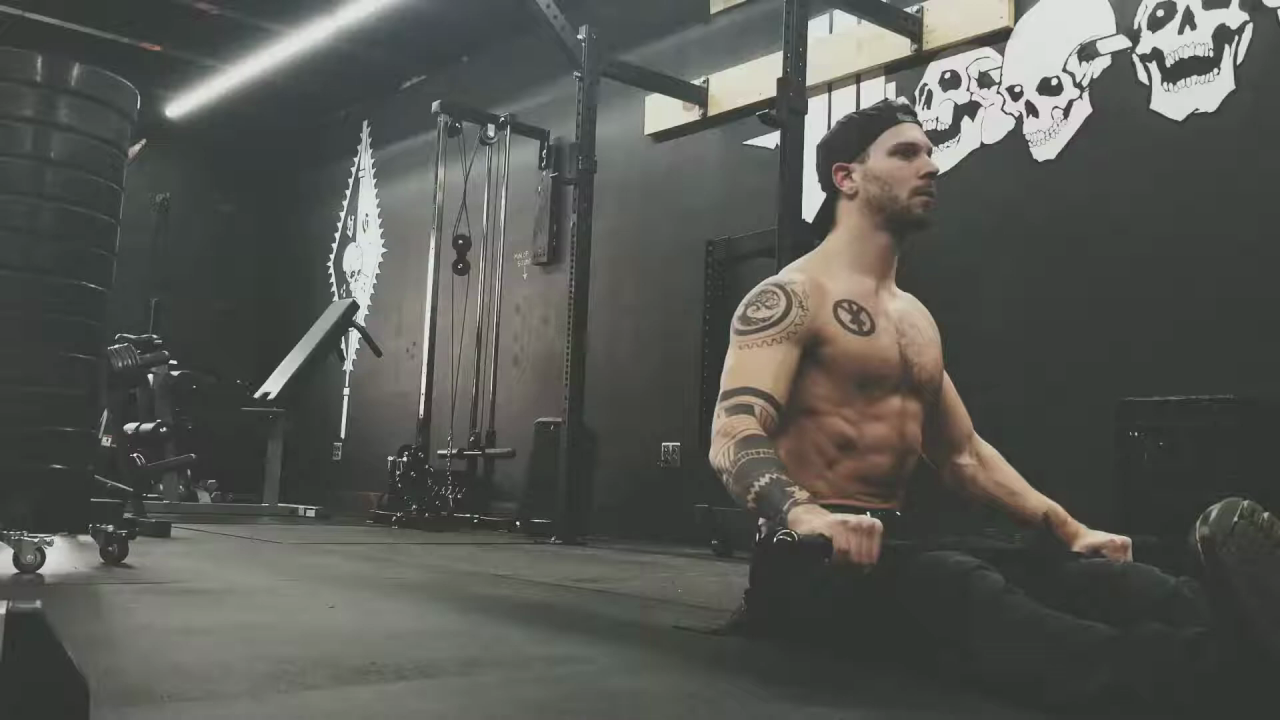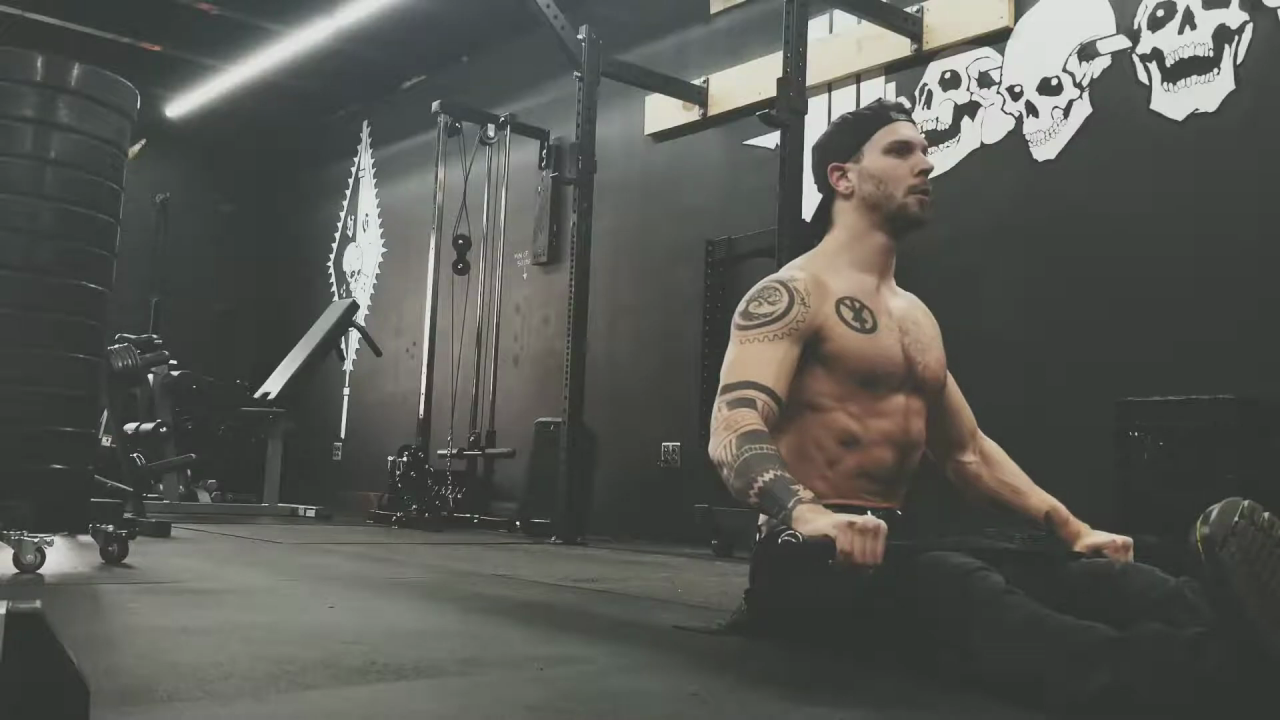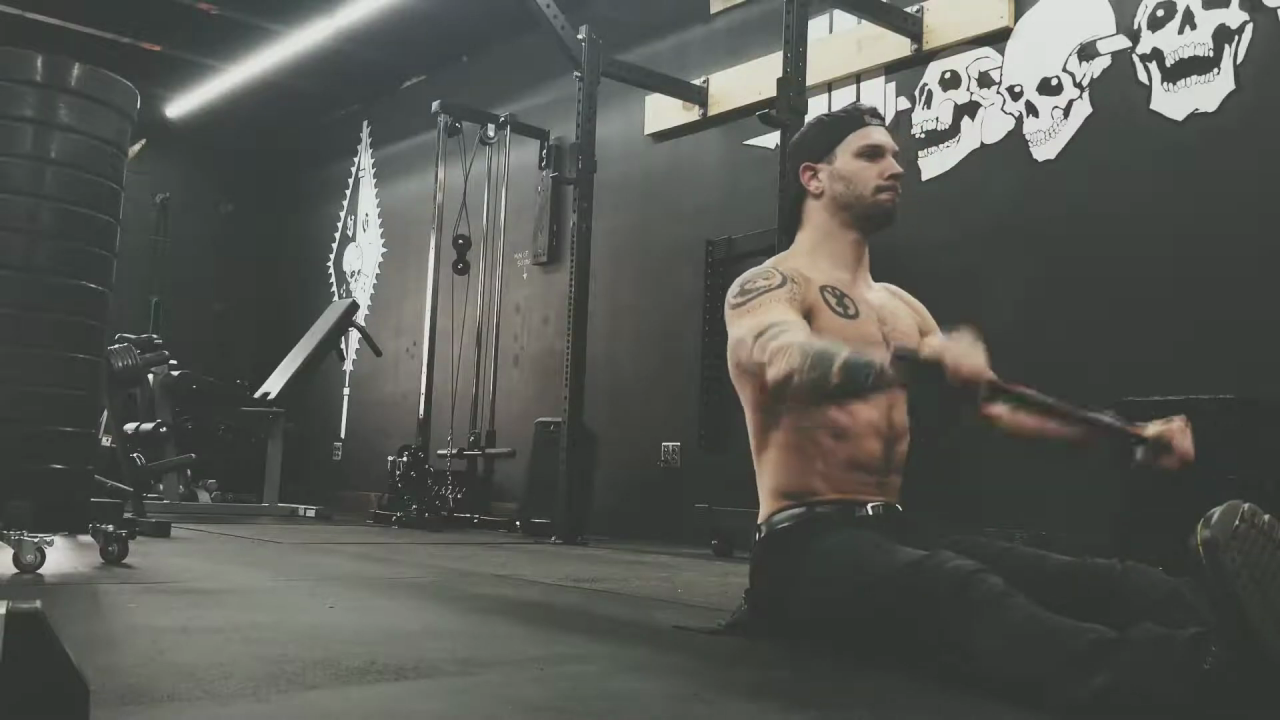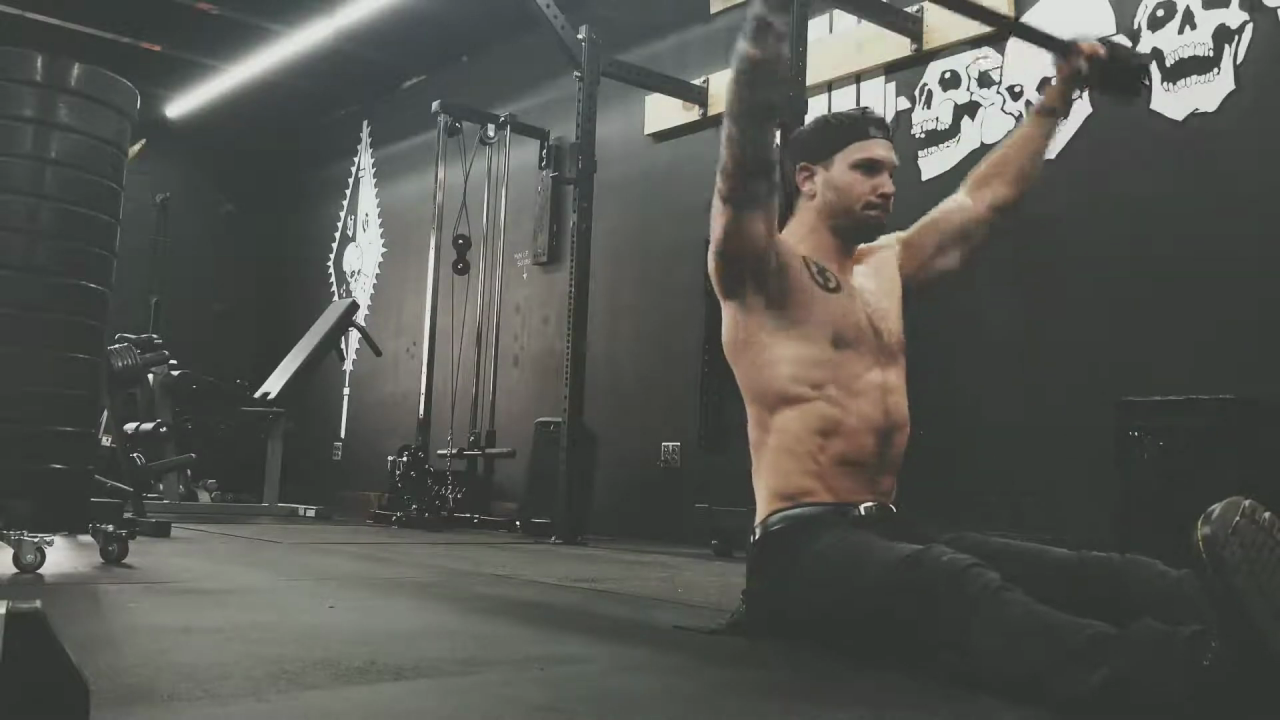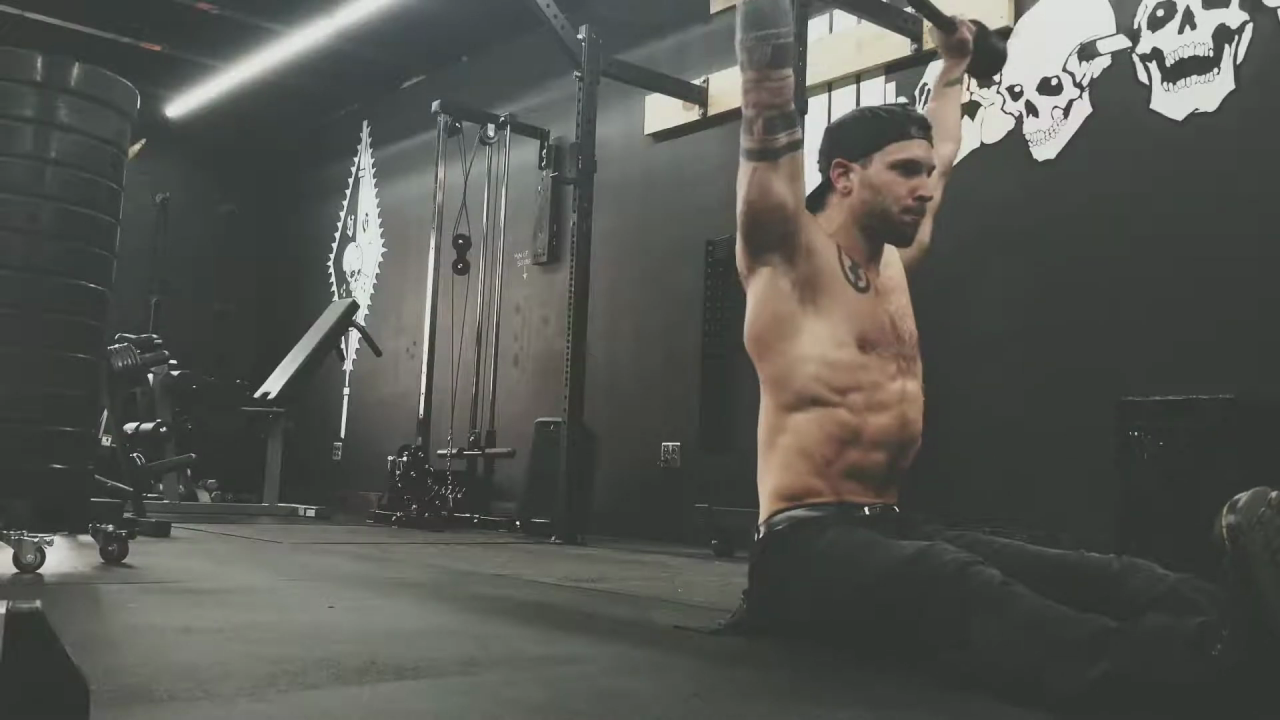
dt=0.3s
person 1, frame 1
left shoulder: (916, 318)
right shoulder: (790, 297)
left elbow: (964, 453)
right elbow: (734, 436)
left wrist: (1067, 527)
right wrist: (803, 517)
left hip: (892, 544)
right hip: (807, 557)
left knee: (1078, 574)
right knee: (960, 591)
right ankle: (1194, 660)
person 1, frame 2
left shoulder: (916, 317)
right shoulder: (791, 295)
left elbow: (968, 450)
right elbow: (734, 429)
left wrist: (1069, 526)
right wrist: (807, 514)
left hip: (888, 545)
right hip: (806, 558)
left knee: (1079, 576)
right knee: (958, 590)
right ankle: (1193, 661)
person 1, frame 3
left shoulder: (901, 307)
right shoulder: (764, 289)
left elbow: (996, 398)
right elbow: (788, 365)
right wrist: (906, 360)
left hip: (891, 533)
right hip: (806, 549)
left knee: (1079, 580)
right knee: (958, 591)
right ankle: (1189, 664)
person 1, frame 4
left shoulder: (886, 266)
right shoulder: (756, 268)
left elbow: (985, 196)
right elbow: (749, 144)
left wrist: (1061, 88)
left hip: (888, 533)
right hip: (802, 551)
left knee: (1087, 573)
right knee: (954, 587)
right ankle: (1186, 663)
person 1, frame 5
left shoulder: (889, 259)
right shoulder: (787, 256)
left elbow: (940, 156)
right elbow: (768, 104)
left wrist: (952, 68)
left hip: (891, 535)
right hip: (807, 553)
left knee: (1092, 577)
right knee: (956, 586)
right ankle: (1200, 655)
